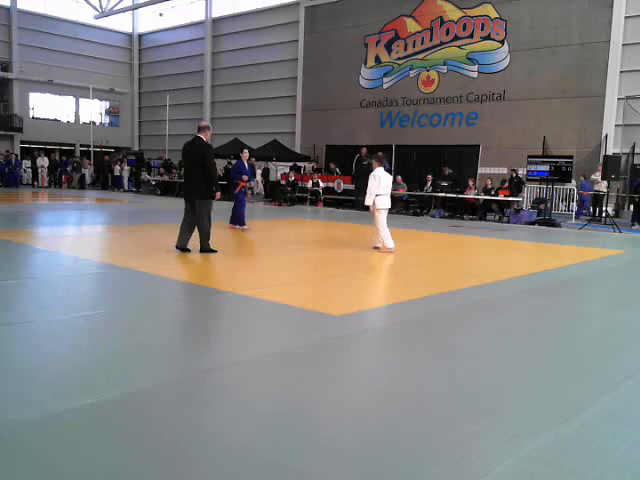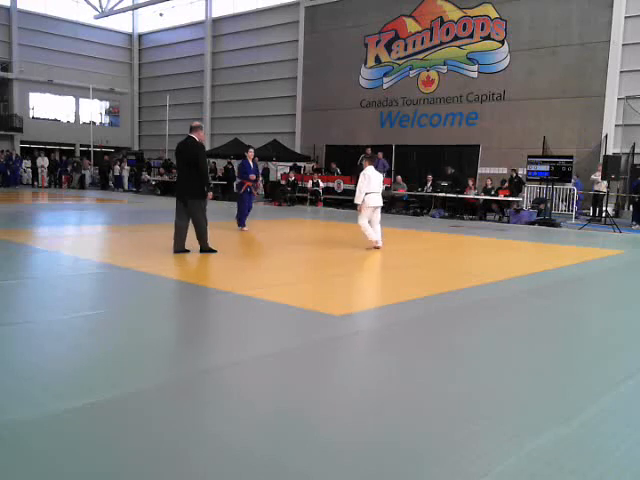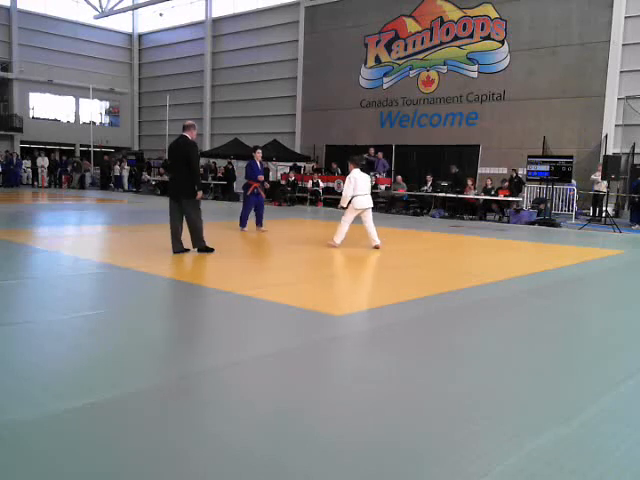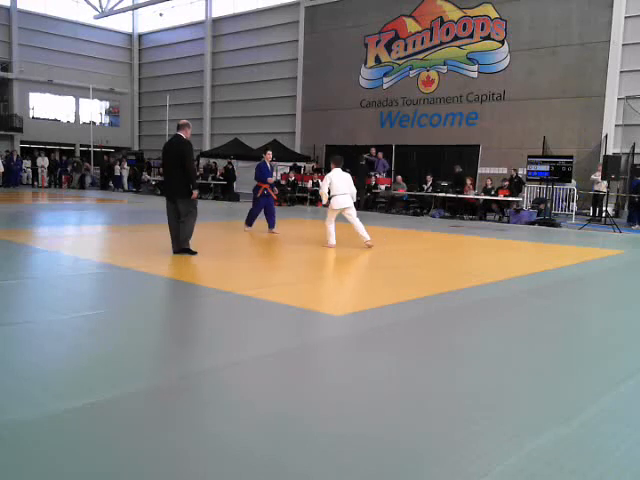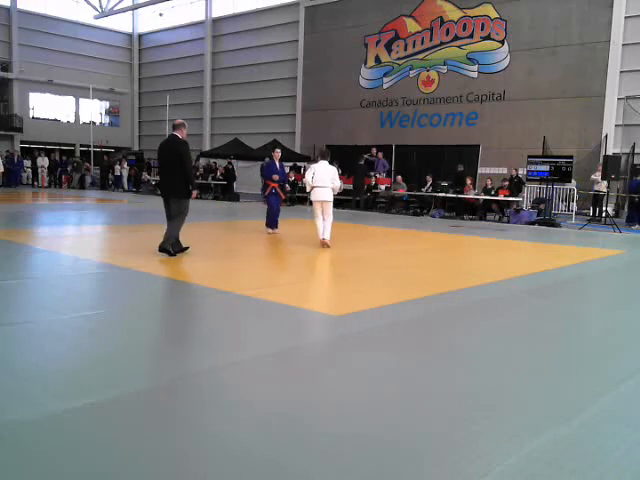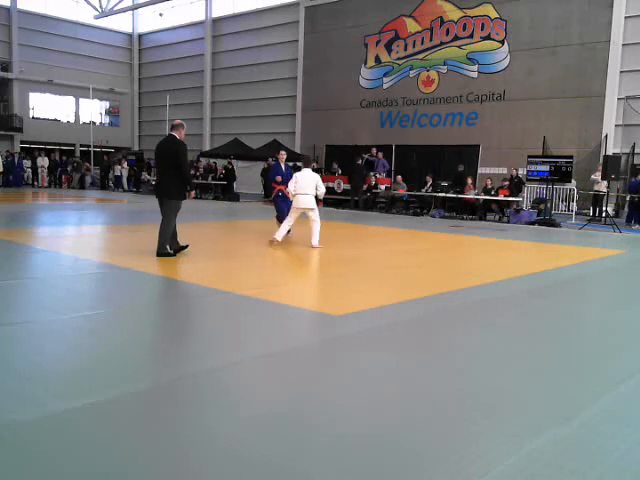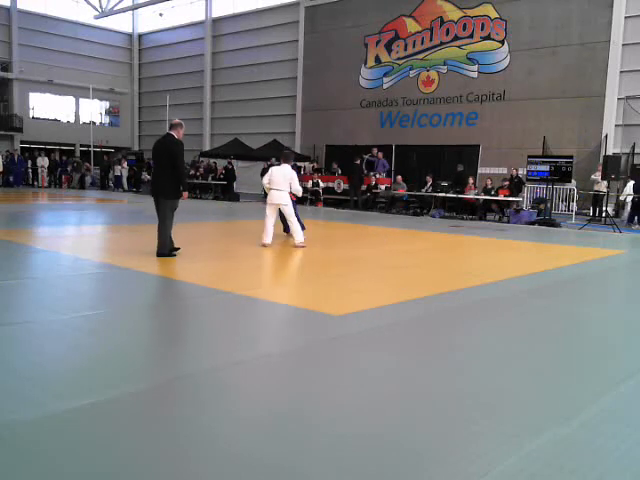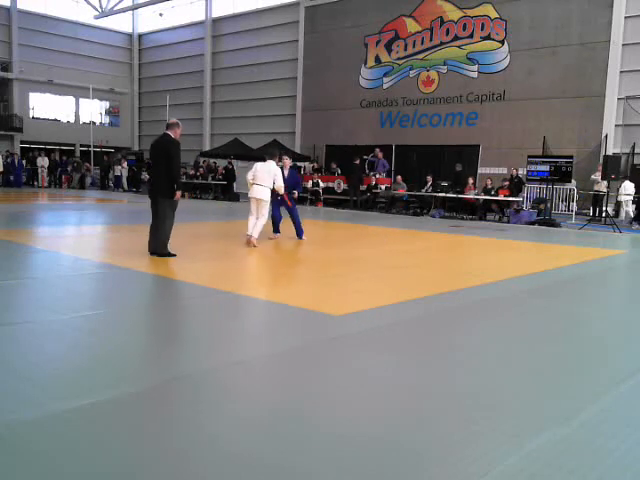
dt=0.2s
person 1, frame 1
left shoulder: (187, 145)
right shoulder: (206, 147)
left elbow: (186, 166)
right elbow: (211, 170)
right wrist: (217, 189)
left hip: (189, 188)
right hip: (203, 189)
left knee: (189, 217)
right knee: (204, 218)
left ankle: (182, 243)
right ankle: (205, 246)
person 1, frame 2
left shoulder: (180, 145)
right shoulder: (198, 146)
left elbow: (179, 166)
right elbow: (203, 170)
right wrist: (208, 189)
left hip: (181, 188)
right hip: (195, 189)
left knee: (181, 218)
right knee: (200, 219)
left ankle: (178, 246)
right ankle: (204, 246)
person 1, frame 3
left shoulder: (173, 144)
right shoulder: (191, 145)
left elbow: (171, 166)
right elbow: (195, 168)
right wrist: (198, 188)
left hip: (174, 188)
right hip: (187, 188)
left knee: (176, 218)
right knee: (194, 217)
left ankle: (177, 246)
right ankle: (200, 245)
person 1, frame 4
left shoulder: (167, 144)
right shoulder: (185, 144)
left elbow: (164, 166)
right elbow: (190, 168)
right wrist: (194, 187)
left hip: (169, 187)
right hip: (183, 188)
left knee: (174, 218)
right knee: (190, 215)
left ankle: (177, 246)
right ankle: (184, 245)
person 1, frame 5
left shoulder: (163, 144)
right shoulder: (182, 144)
left elbow: (161, 167)
right elbow: (188, 167)
right wrist: (193, 187)
left hip: (166, 188)
right hip: (179, 188)
left knee: (172, 217)
right knee: (179, 216)
left ankle: (176, 246)
right ankle: (165, 244)
person 1, frame 6
left shoulder: (160, 144)
right shoulder: (179, 145)
left elbow: (158, 166)
right elbow: (185, 168)
right wrist: (190, 188)
left hip: (161, 187)
right hip: (173, 188)
left knee: (169, 217)
right knee: (169, 218)
left ankle: (174, 245)
right ankle: (162, 249)
person 1, frame 7
left shoulder: (158, 143)
right shoulder: (176, 143)
left elbow: (156, 164)
right elbow: (180, 168)
right wrist: (184, 188)
left hip: (157, 186)
right hip: (170, 187)
left knee: (164, 217)
right knee: (166, 218)
left ankle: (168, 245)
right ankle: (162, 249)
person 1, frame 8
left shoulder: (155, 143)
right shoulder: (173, 143)
right elbow: (175, 168)
right wrist: (178, 188)
left hip: (155, 187)
right hip: (167, 187)
left knee: (157, 217)
right knee: (167, 218)
left ankle: (154, 247)
right ankle: (162, 249)
